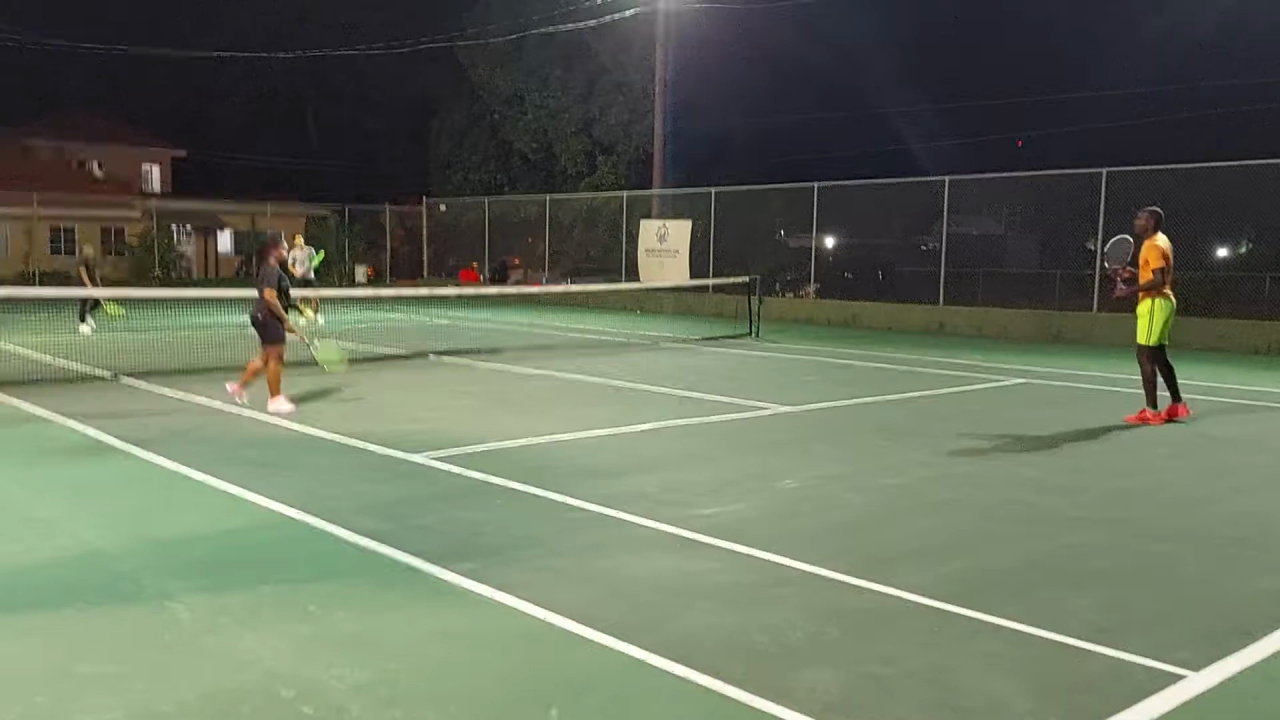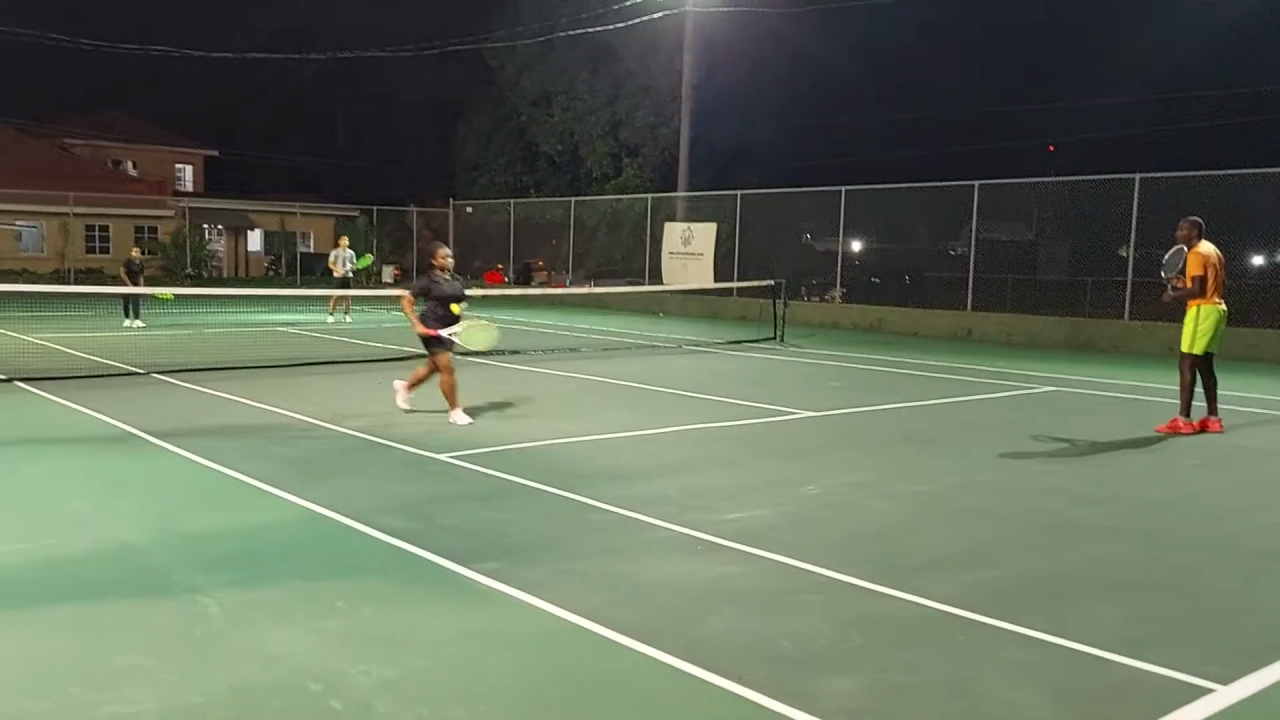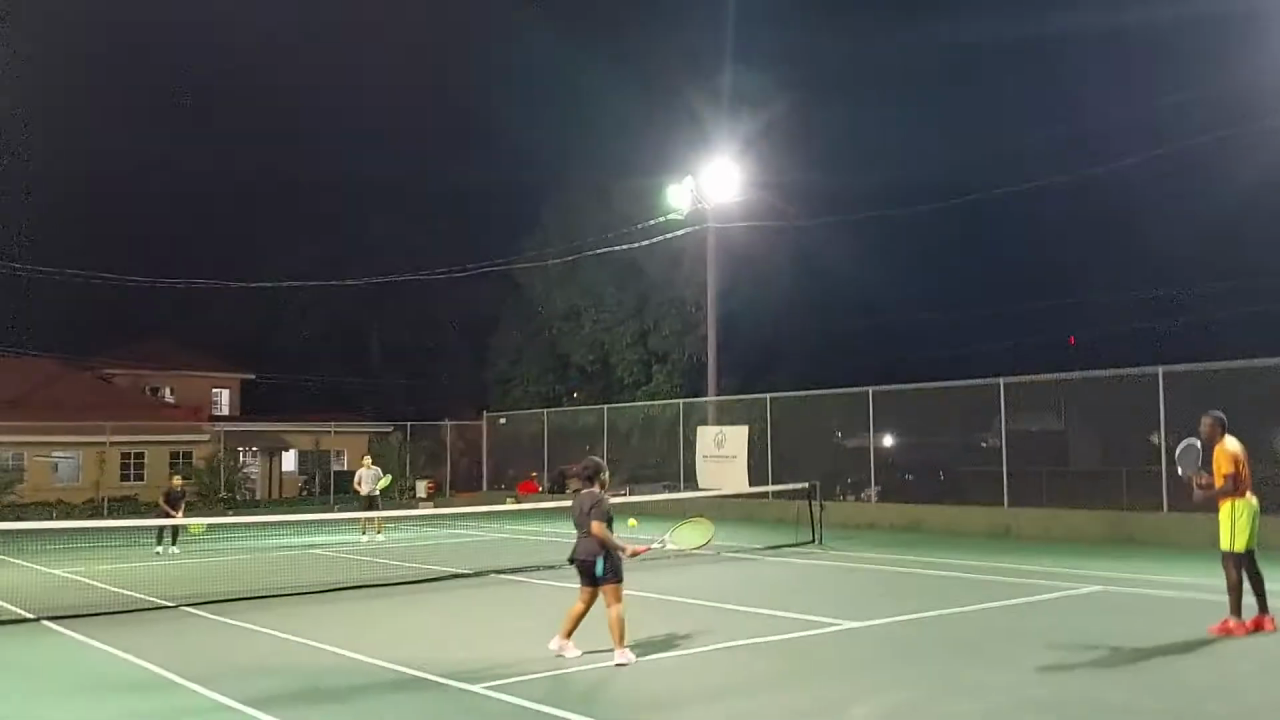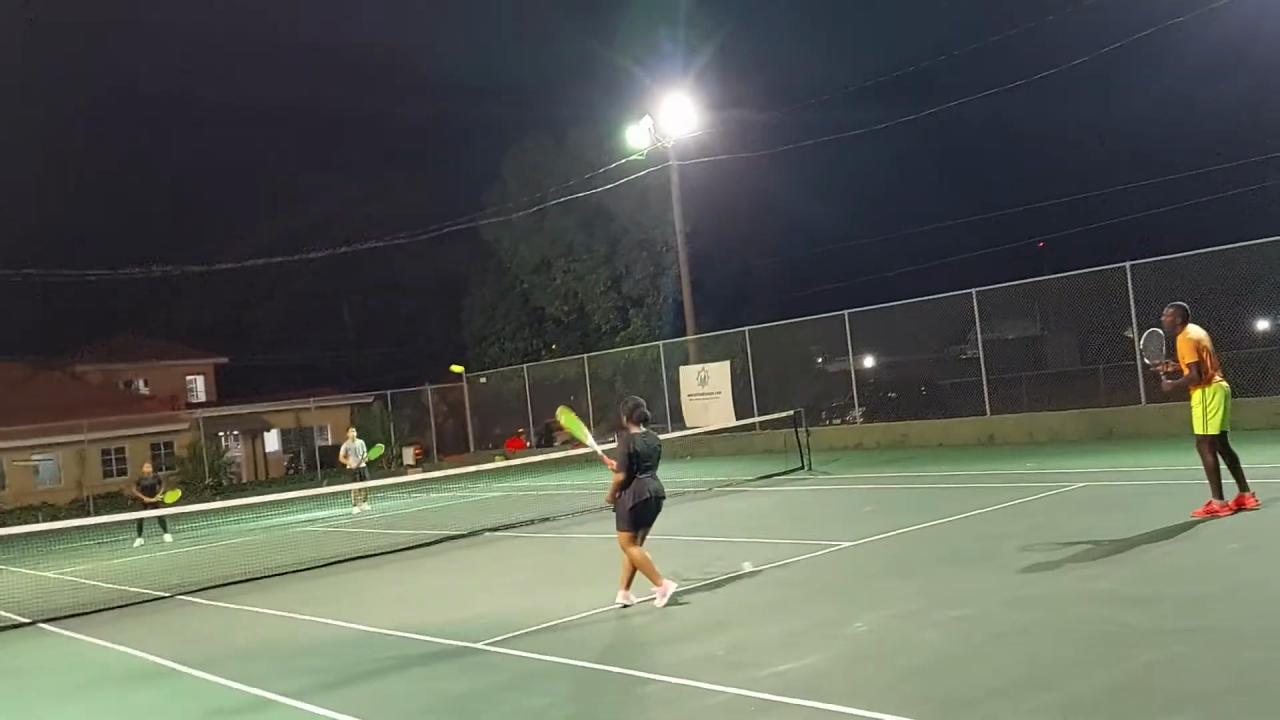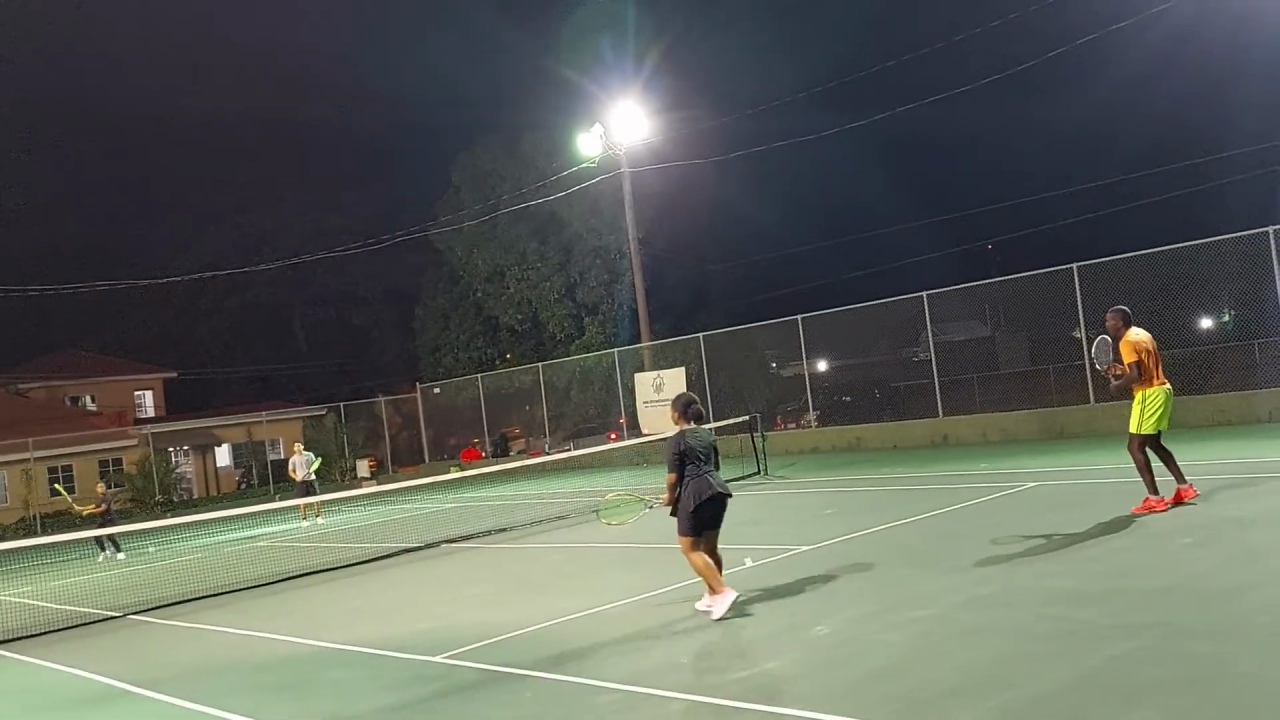
dt=1s
person 1, frame 1
left shoulder: (1154, 245)
right shoulder: (1159, 242)
left elbow: (1158, 281)
left wrist: (1129, 290)
right wrist: (1134, 274)
left hip: (1154, 303)
right hip: (1161, 302)
left knee: (1144, 355)
right knee: (1158, 355)
left ankle: (1152, 411)
right ankle: (1178, 405)
person 1, frame 2
left shoulder: (1196, 253)
right shoulder: (1213, 250)
left elbow: (1197, 289)
left wrist: (1174, 296)
right wrist: (1185, 285)
left hip: (1202, 311)
right hip: (1216, 309)
left knee: (1187, 363)
right knee: (1205, 364)
left ankle: (1184, 420)
right ankle: (1212, 419)
person 1, frame 3
left shoulder: (1223, 449)
right shoulder: (1232, 445)
left elbow: (1231, 486)
left wrist: (1205, 495)
right wrist: (1211, 481)
left hip: (1236, 507)
right hip: (1245, 504)
left knee: (1231, 562)
right knee: (1248, 561)
left ankle: (1235, 621)
right ankle: (1264, 617)
person 1, frame 4
left shoulder: (1186, 339)
right shoulder: (1196, 331)
left elbow: (1196, 376)
left wrist: (1173, 385)
right wrist: (1177, 367)
left hip: (1207, 393)
right hip: (1218, 388)
left knee: (1205, 446)
right knee: (1221, 445)
left ankle: (1218, 502)
right ankle: (1245, 494)
person 1, frame 5
left shoulder: (1127, 341)
right shoulder: (1141, 334)
left elbow: (1137, 375)
left wrist: (1118, 386)
right wrist: (1123, 371)
left hip: (1149, 395)
right hip: (1161, 391)
left knee: (1136, 446)
right knee: (1154, 444)
left ankle: (1154, 498)
right ankle: (1185, 487)
person 2, frame 1
left shoulder: (275, 270)
right shoulder: (271, 271)
right elbow: (271, 298)
right wrist: (286, 321)
left hip: (266, 318)
right hip: (268, 318)
left knee: (266, 359)
right knee: (276, 358)
left ankle: (238, 386)
right ankle: (275, 399)
person 2, frame 2
left shoulder: (457, 280)
right shoulder: (427, 280)
left elbow: (462, 303)
right elbow: (406, 301)
left wrist: (460, 309)
right wrist: (416, 324)
left hip: (448, 330)
right hip: (431, 330)
left knee: (432, 366)
right knee: (448, 368)
left ankle: (404, 387)
right ankle: (455, 411)
person 2, frame 3
left shoulder: (579, 498)
right shoulder: (599, 500)
right elbow: (598, 530)
right wrist: (622, 548)
left hip: (582, 554)
right hip: (601, 554)
left knee: (585, 599)
right knee: (615, 602)
left ankle: (562, 640)
right ankle: (621, 651)
person 2, frame 4
left shoulder: (626, 441)
right shoulder: (654, 438)
left elbow: (622, 477)
left wrist: (612, 494)
right wrist: (619, 466)
left hip: (634, 496)
right hip: (654, 493)
left knee: (629, 545)
right knee: (634, 543)
left ankle: (662, 585)
right ankle: (624, 592)
person 2, frame 5
left shoulder: (678, 440)
right shoulder: (707, 435)
left elbow: (673, 477)
left wrist: (670, 498)
left hip: (696, 496)
right hip: (718, 491)
left knee: (691, 551)
right knee: (709, 548)
left ankle: (723, 593)
right ankle: (712, 597)
